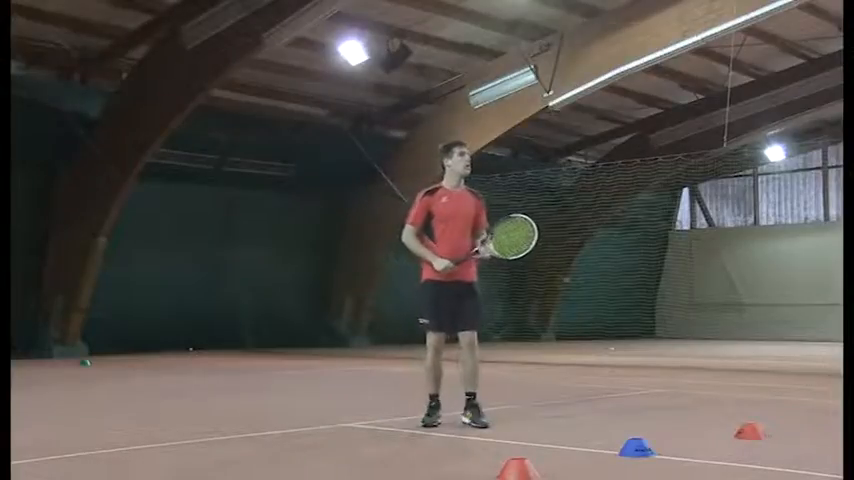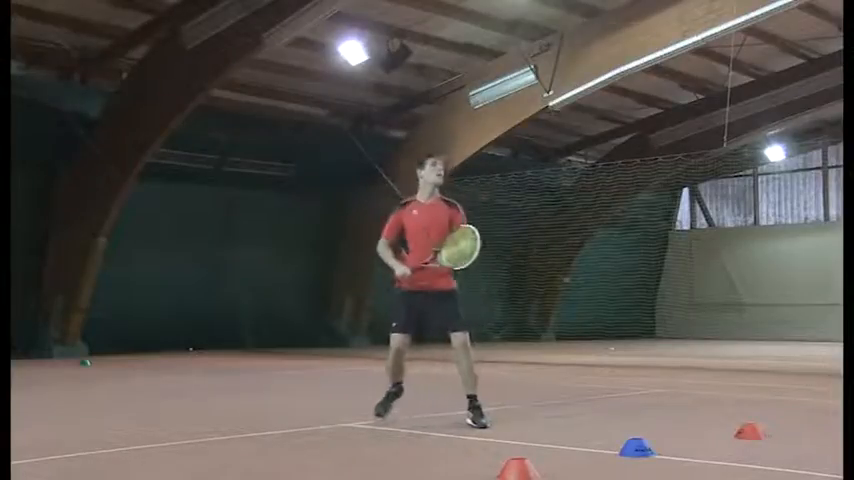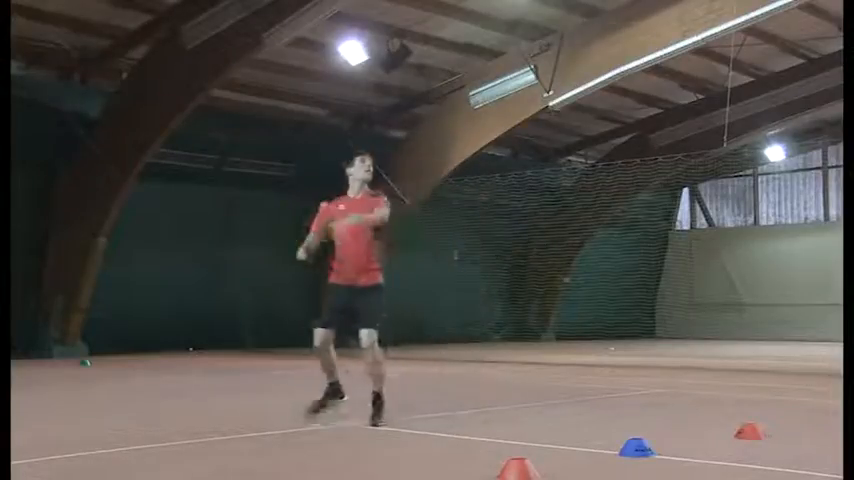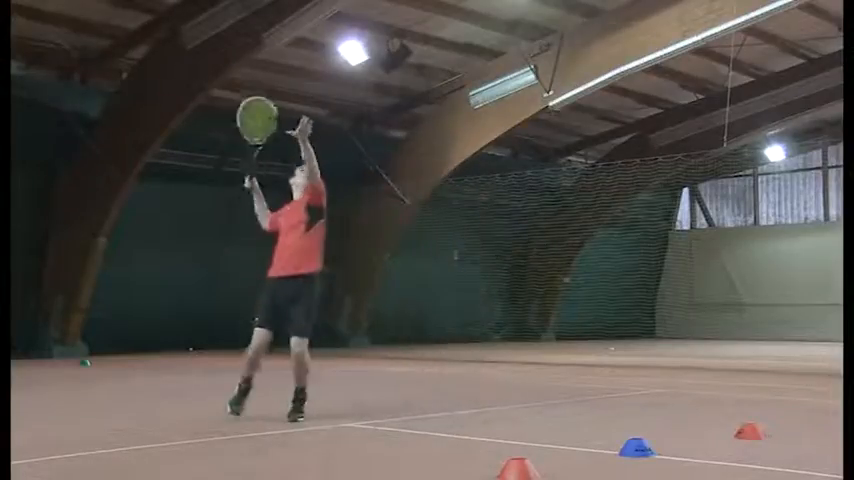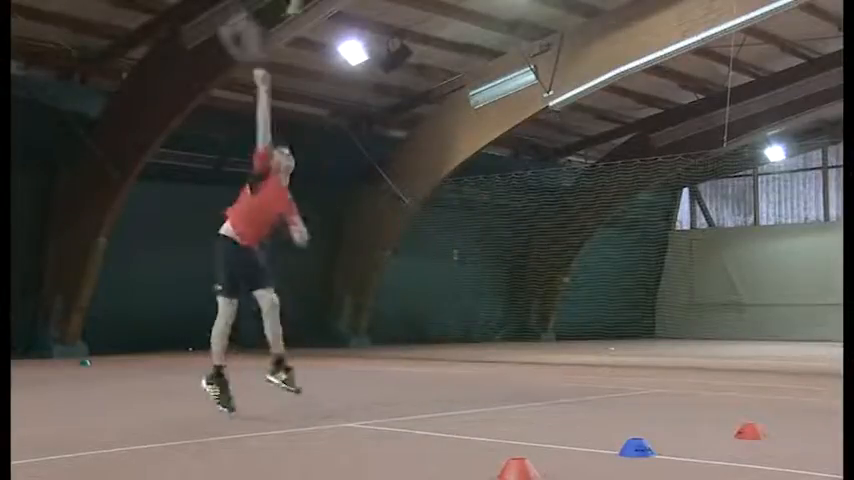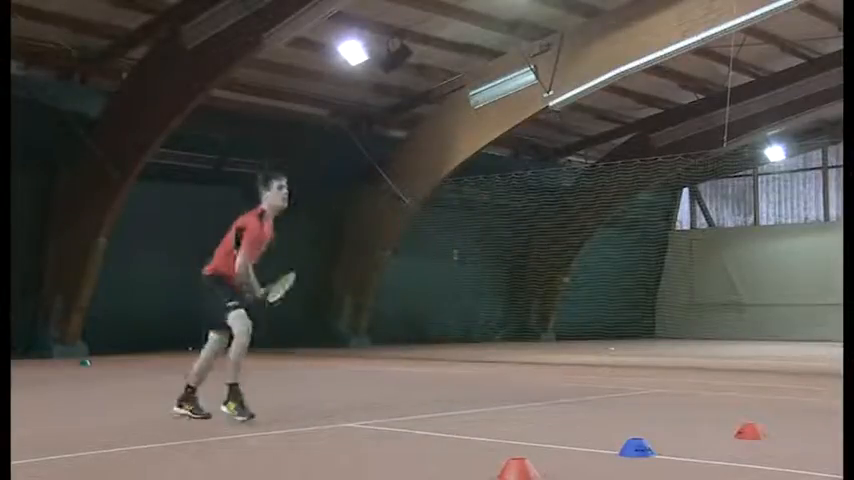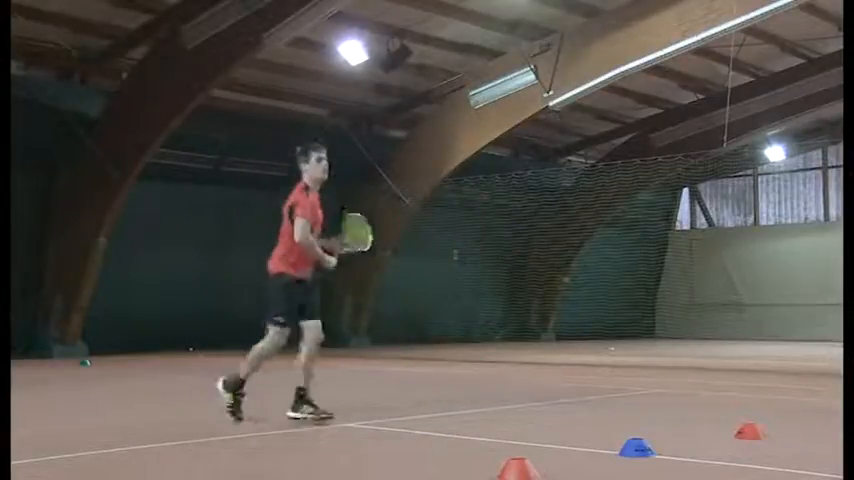
dt=0.4s
person 1, frame 1
left shoulder: (475, 199)
right shoulder: (429, 196)
left elbow: (480, 234)
right elbow: (407, 236)
right wrist: (435, 260)
left hip: (466, 280)
right hip: (436, 280)
left knee: (469, 342)
right knee: (435, 343)
left ankle: (471, 406)
right ankle: (433, 405)
person 1, frame 2
left shoulder: (451, 208)
right shoulder: (403, 210)
right elbow: (383, 246)
right wrist: (397, 266)
left hip: (443, 289)
right hip: (410, 288)
left knee: (462, 343)
right knee: (397, 346)
left ankle: (473, 406)
right ankle: (395, 390)
person 1, frame 3
left shoulder: (377, 200)
right shoulder: (332, 206)
left elbow: (381, 216)
right elbow: (315, 235)
left wrist: (354, 220)
right wrist: (305, 248)
left hip: (369, 285)
right hip: (339, 284)
left knee: (369, 342)
right knee: (320, 341)
left ankle: (377, 402)
right ankle: (334, 389)
person 1, frame 4
left shoulder: (315, 198)
right shoulder: (284, 212)
left elbow: (313, 170)
right elbow: (266, 223)
left wrist: (304, 140)
right wrist: (255, 190)
left hip: (303, 282)
right hip: (276, 282)
left knee: (298, 350)
right knee: (258, 344)
left ankle: (299, 397)
right ankle: (244, 388)
person 1, frame 5
left shoulder: (286, 200)
right shoulder: (263, 176)
left elbow: (299, 233)
right elbow: (263, 138)
left wrist: (298, 233)
right wrist: (263, 90)
left hip: (250, 251)
right hip: (230, 244)
left knee: (271, 303)
right knee: (227, 313)
left ankle: (279, 366)
right ankle: (216, 376)
person 1, frame 6
left shoulder: (267, 223)
right shoulder: (254, 224)
right elbow: (241, 268)
left wrist: (249, 290)
right wrist: (255, 291)
left hip: (231, 282)
right hip: (219, 280)
left knee: (216, 344)
right knee: (243, 328)
left ankle: (186, 399)
right ankle: (233, 395)
person 1, frame 7
left shoulder: (312, 196)
right shoulder: (303, 196)
right elbow: (300, 236)
left wrist: (328, 245)
right wrist: (324, 259)
left hip: (303, 277)
right hip: (285, 276)
left knee: (314, 335)
right knee: (276, 340)
left ankle: (301, 401)
right ankle: (233, 385)
